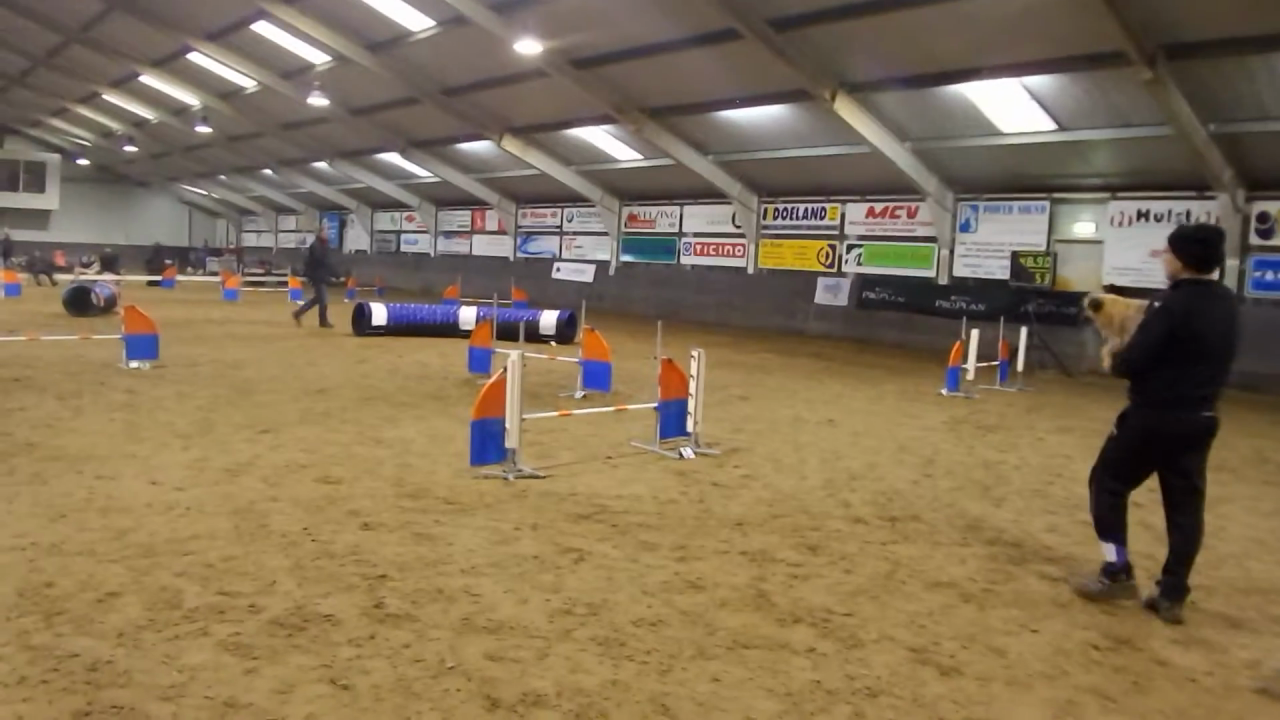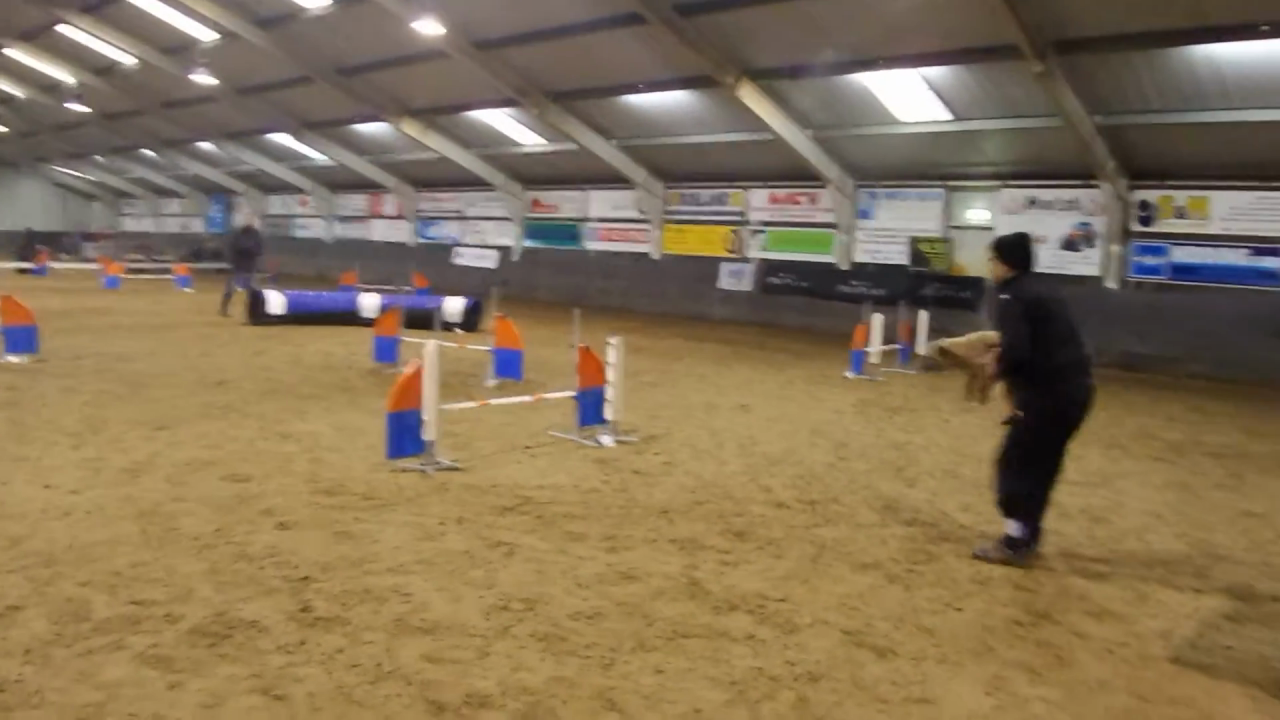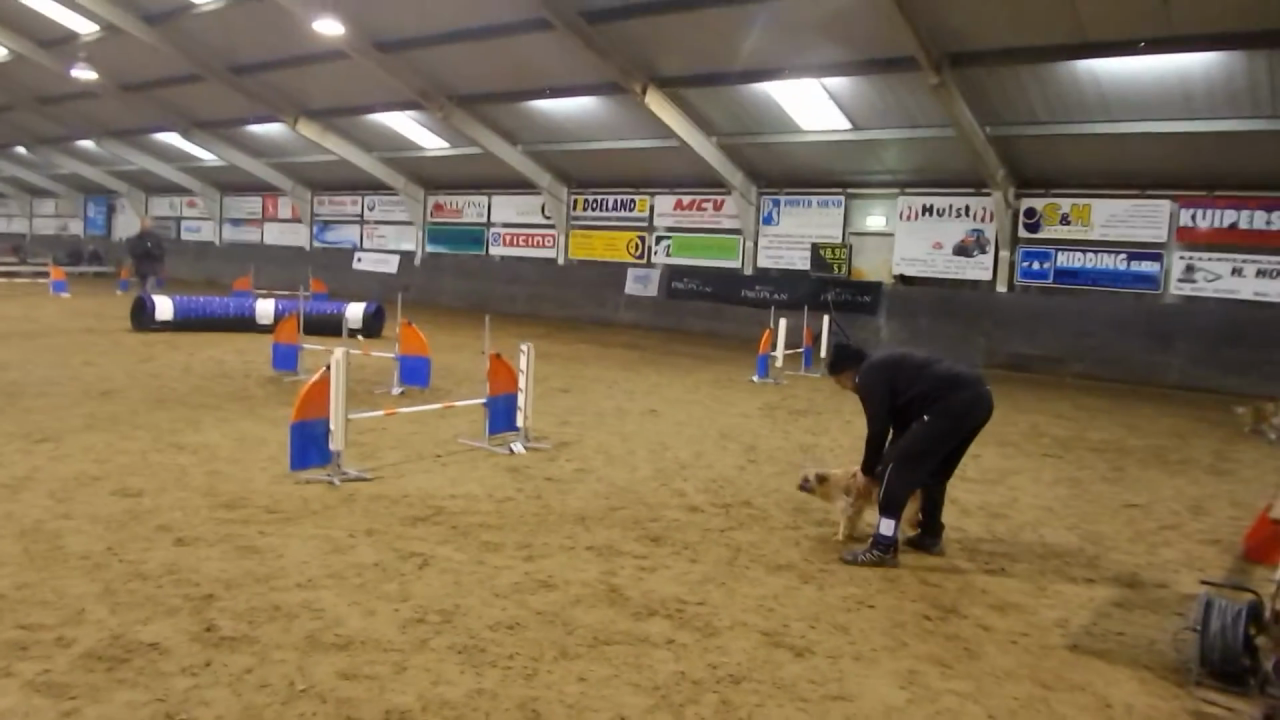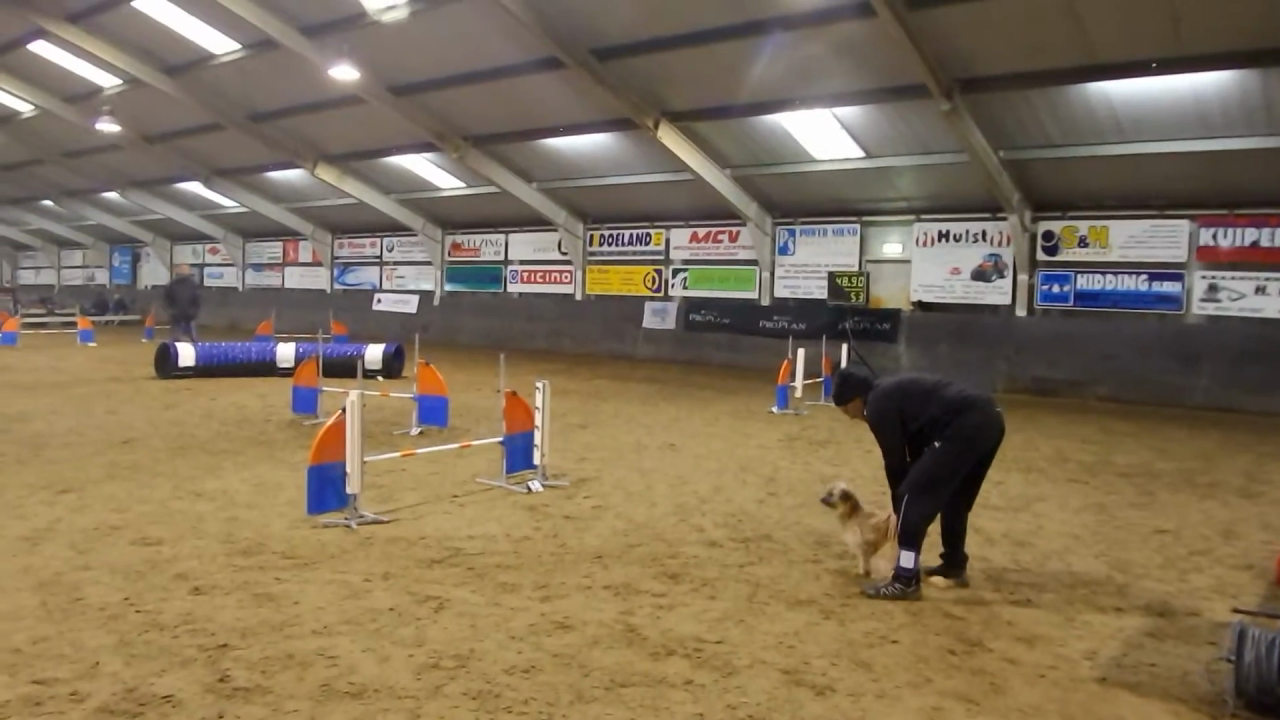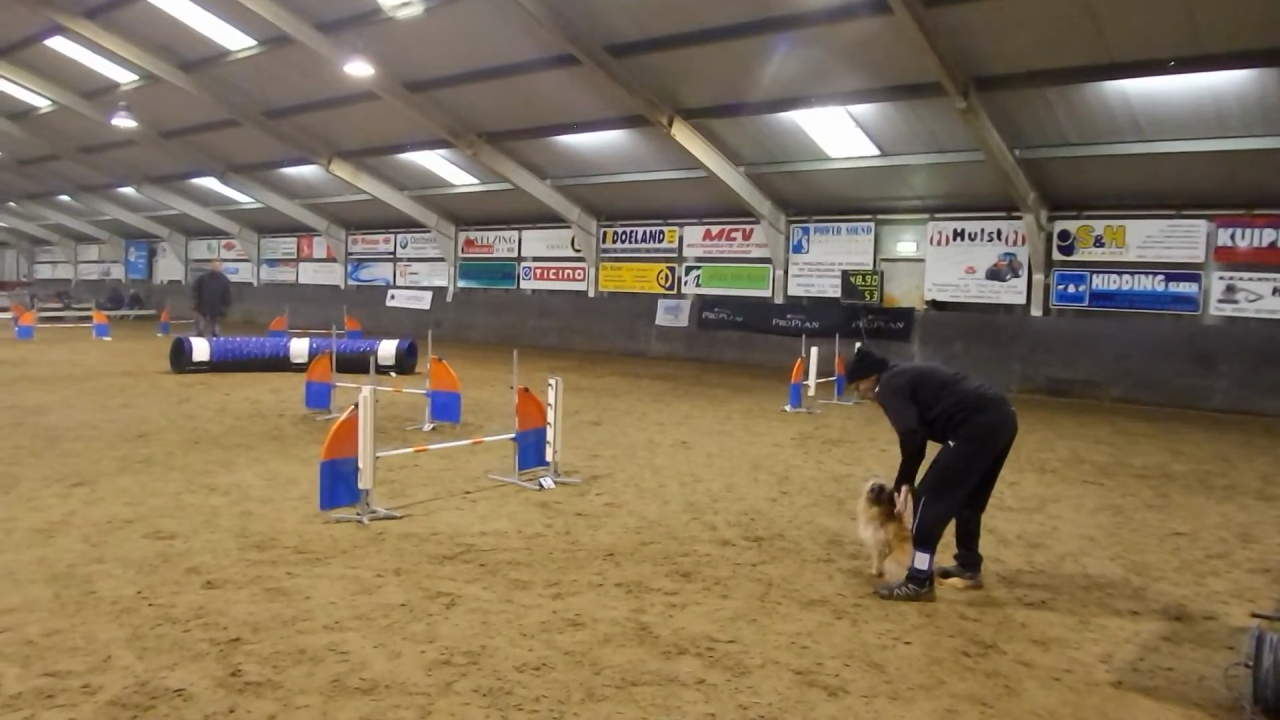
dt=0.7s
person 1, frame 1
left shoulder: (1171, 305)
right shoulder: (1226, 303)
left elbow: (1132, 363)
left wrist: (1117, 360)
left hip: (1155, 416)
right hip: (1202, 419)
left knee: (1108, 483)
right knee: (1186, 505)
left ankle: (1116, 573)
right ankle: (1172, 595)
person 1, frame 2
left shoulder: (1012, 297)
right shoulder: (1035, 291)
left elbow: (1016, 351)
left wrist: (998, 365)
right wrist: (1006, 364)
left hip: (1049, 393)
right hip: (1077, 387)
left knee: (1014, 463)
right knee: (1041, 464)
left ankle: (1018, 541)
right ankle: (1026, 536)
person 1, frame 3
left shoulder: (868, 376)
right shoulder: (885, 368)
left elbow: (878, 429)
right elbow: (902, 422)
left wrist: (867, 472)
right wrist: (879, 466)
left hip: (954, 404)
right hip: (978, 397)
left knee: (897, 468)
right knee: (933, 470)
left ankle: (883, 548)
right ankle: (931, 536)
person 1, frame 4
left shoulder: (878, 405)
right shoulder: (893, 392)
left elbow: (895, 460)
right elbow: (915, 451)
left wrist: (900, 508)
right wrist: (904, 508)
left hip: (965, 427)
right hip: (990, 418)
left knee: (913, 497)
right knee: (955, 498)
left ankle: (905, 581)
right ankle: (954, 566)
person 1, frame 5
left shoulder: (889, 386)
right shoulder: (905, 377)
left elbow: (910, 434)
right elbow: (918, 434)
left wrist: (906, 482)
right wrist: (903, 485)
left hip: (978, 426)
right hip: (1002, 418)
left knee: (932, 497)
right knee: (968, 498)
left ankle: (919, 582)
right ankle: (969, 567)
